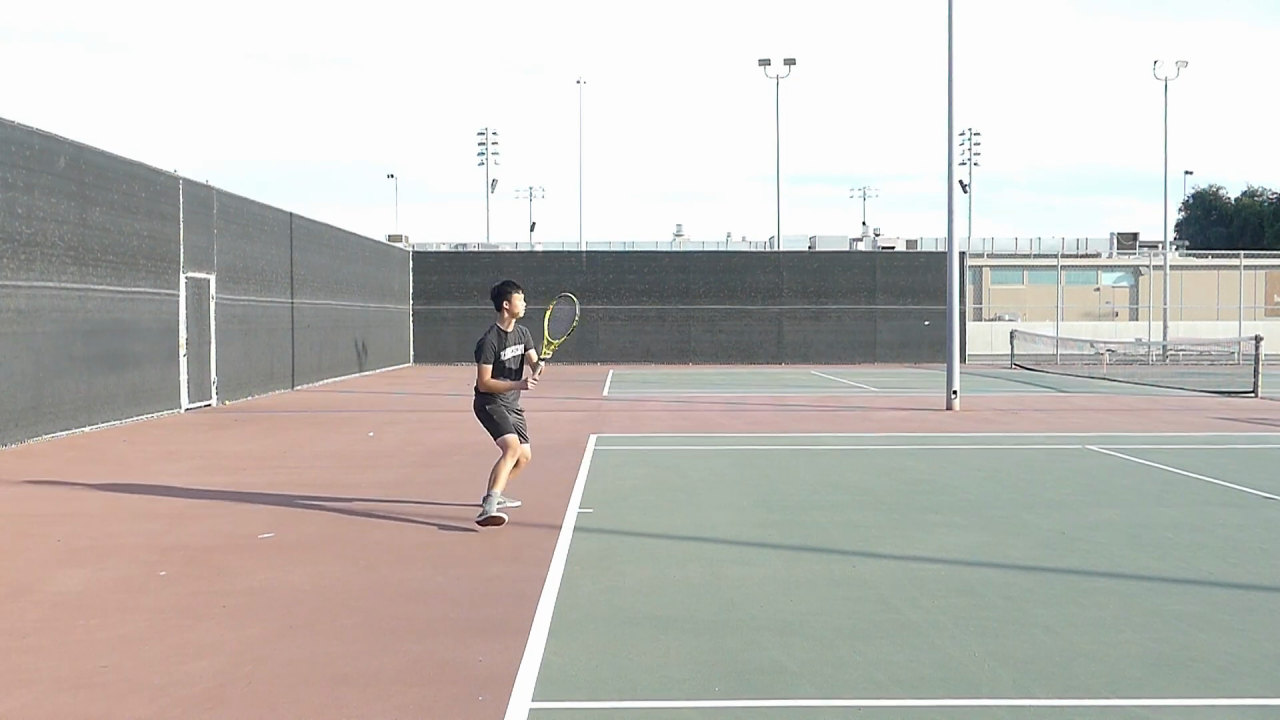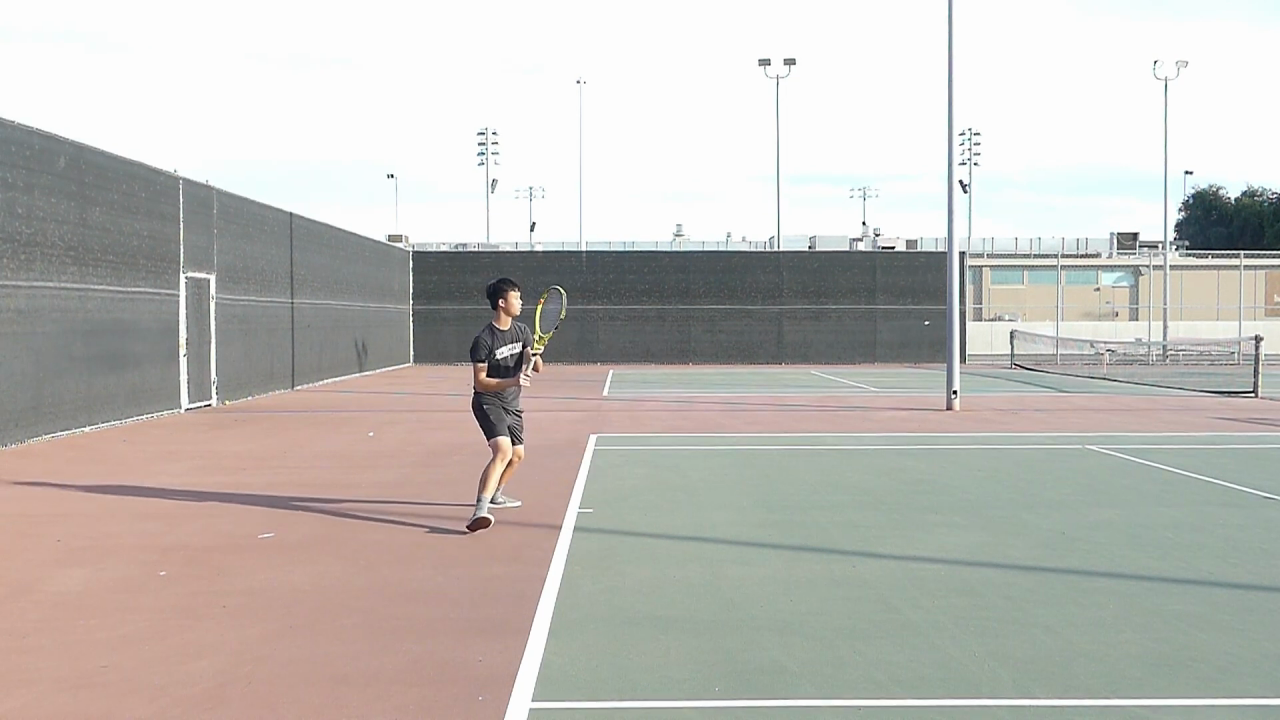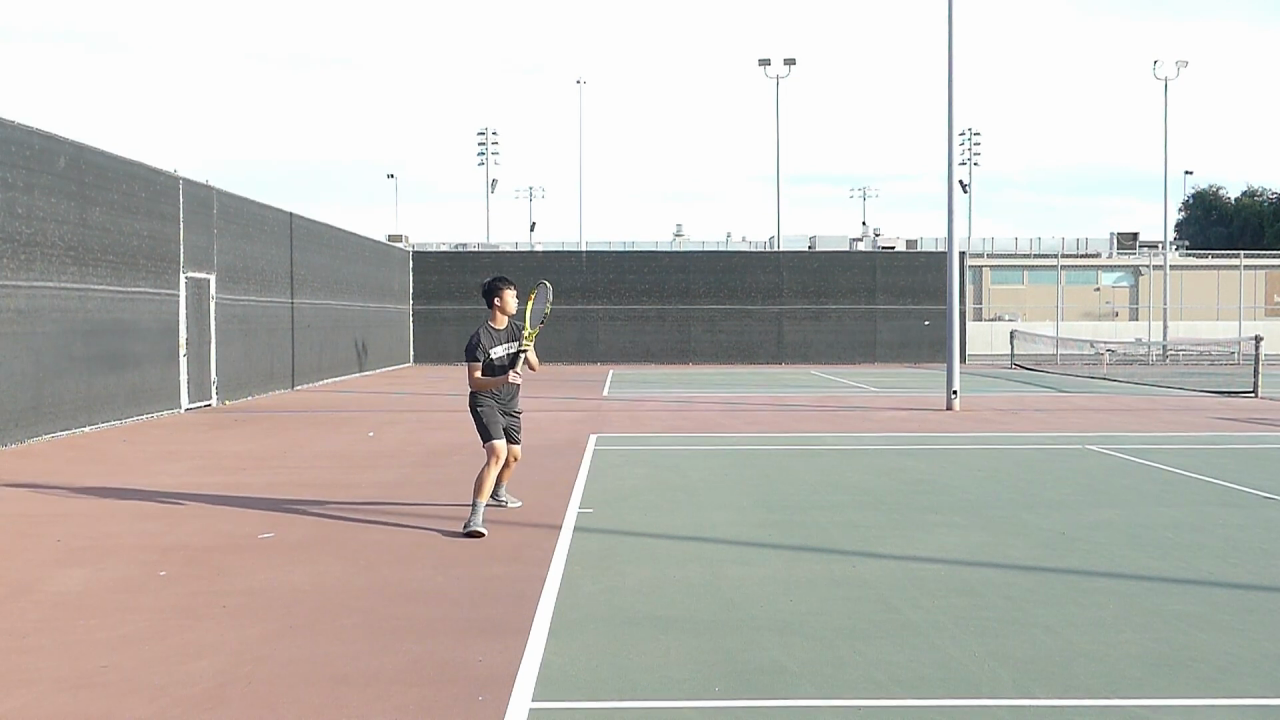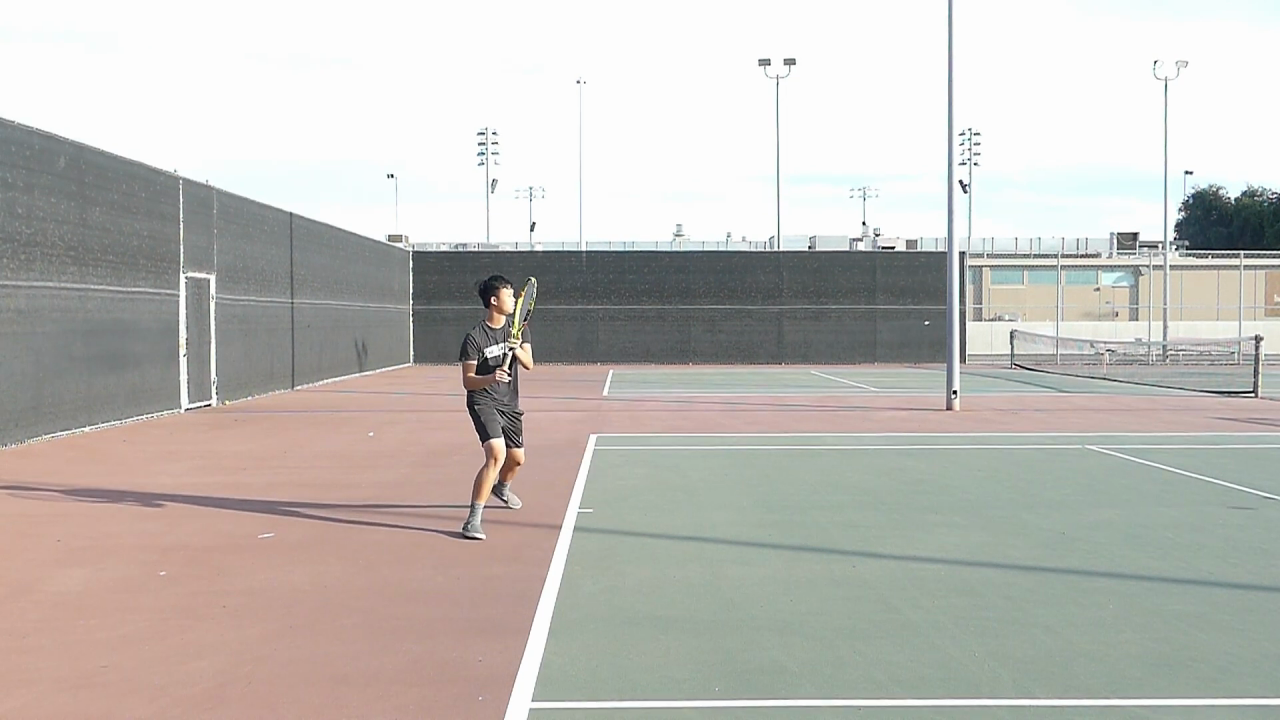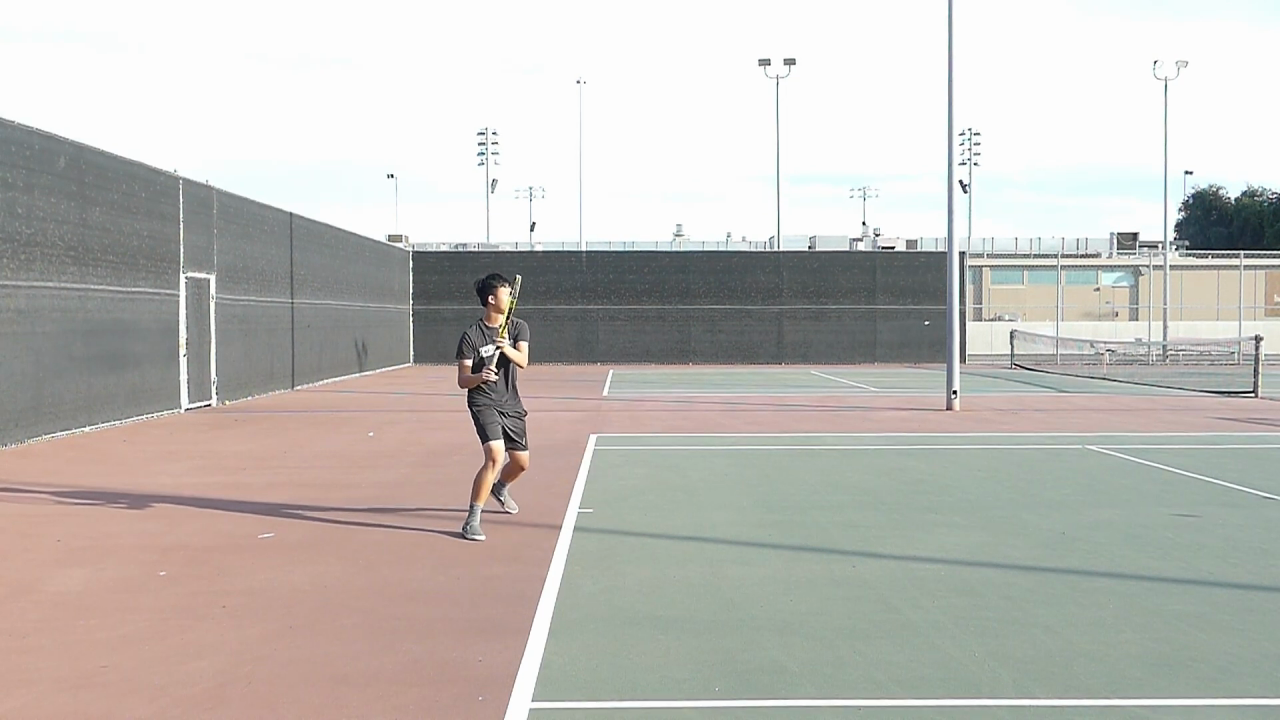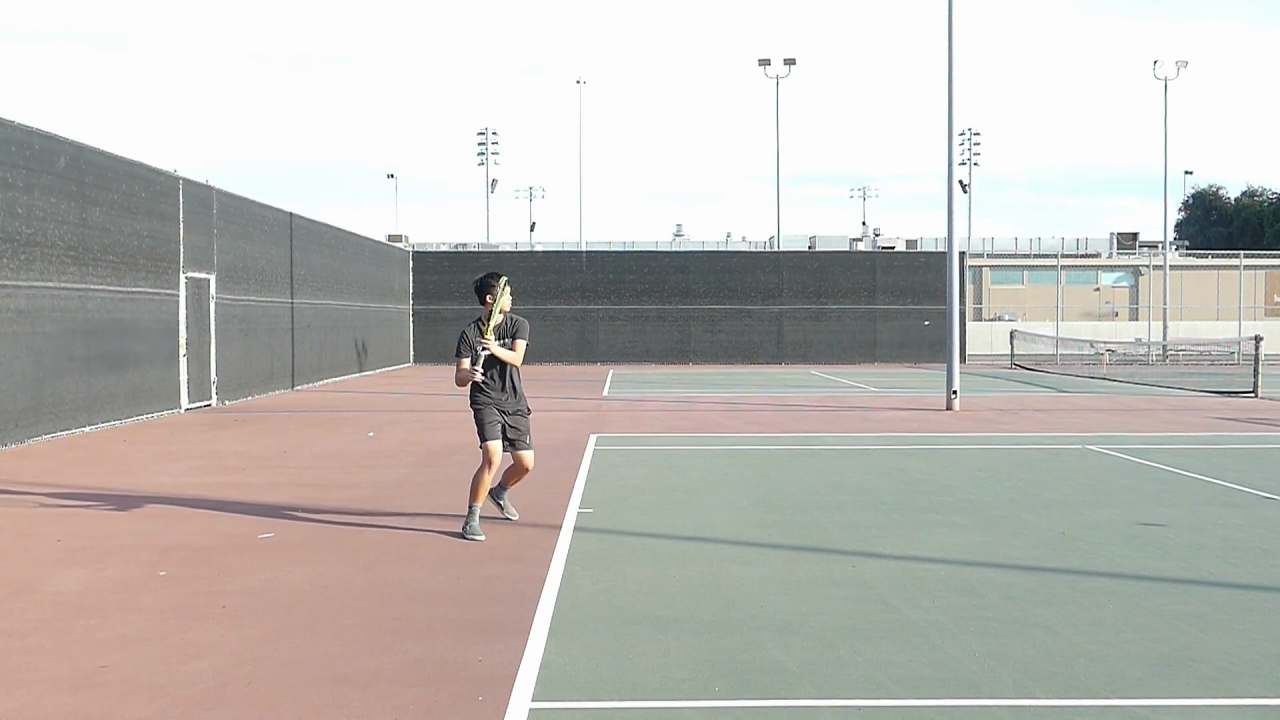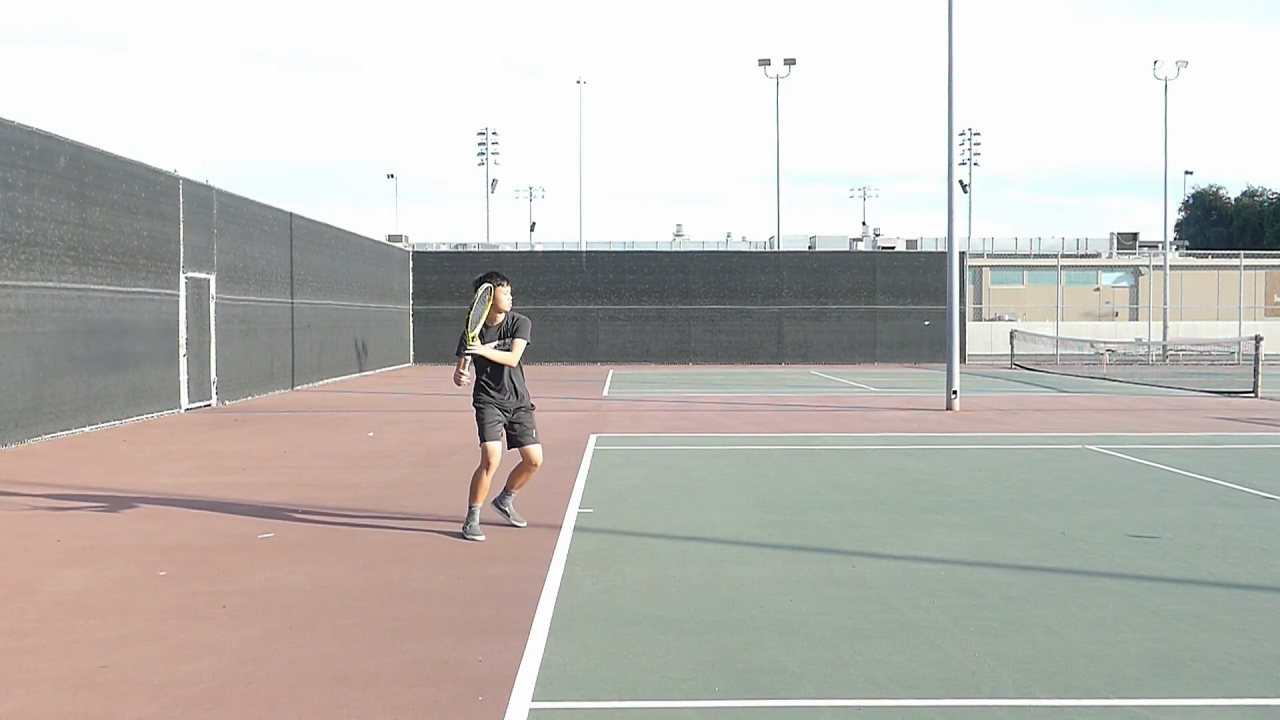
dt=0.3s
person 1, frame 1
left shoulder: (523, 333)
right shoulder: (489, 340)
left elbow: (533, 364)
right elbow: (484, 383)
left wrist: (540, 363)
right wrist: (518, 384)
left hip: (512, 402)
right hip: (491, 403)
left knee: (524, 455)
right knee: (512, 449)
left ankle: (495, 496)
right ankle: (488, 508)
person 1, frame 2
left shoulder: (523, 331)
right shoulder: (483, 340)
left elbow: (537, 368)
right elbow: (479, 383)
left wrist: (536, 357)
right wrist: (512, 381)
left hip: (512, 404)
right hip: (488, 403)
left knee: (517, 454)
right knee: (502, 452)
left ankle: (496, 495)
right ankle: (480, 511)
person 1, frame 3
left shoulder: (519, 330)
right shoulder: (478, 339)
left elbow: (534, 366)
right elbow: (474, 382)
left wrist: (528, 353)
right wrist: (503, 379)
left hip: (510, 404)
right hip: (485, 403)
left knee: (514, 455)
right knee: (497, 455)
left ankle: (498, 492)
right ankle: (475, 518)
person 1, frame 4
left shoulder: (519, 330)
right shoulder: (474, 337)
left elbow: (529, 364)
right elbow: (467, 381)
left wrist: (517, 350)
right wrist: (491, 378)
left hip: (510, 404)
right hip: (483, 403)
left knee: (517, 458)
right knee: (496, 454)
left ankle: (501, 488)
right ankle: (473, 520)
person 1, frame 5
left shoulder: (518, 327)
right shoulder: (471, 336)
left elbow: (523, 362)
right elbow: (462, 380)
left wrist: (506, 348)
right wrist: (480, 376)
left hip: (512, 405)
right hip: (484, 404)
left knee: (521, 462)
right knee: (495, 456)
left ankle: (500, 488)
right ankle: (472, 520)
person 1, frame 6
left shoulder: (518, 324)
right shoulder: (470, 333)
left elbow: (517, 359)
right elbow: (459, 378)
left wrist: (495, 348)
right wrist: (469, 375)
left hip: (516, 404)
right hip: (486, 403)
left knee: (525, 463)
right knee: (492, 458)
left ankle: (499, 493)
right ankle: (471, 519)
person 1, frame 7
left shoulder: (520, 323)
left elbow: (512, 358)
right elbow: (459, 373)
left wrist: (484, 351)
right wrist: (460, 376)
left hip: (519, 402)
right hip: (488, 402)
left knee: (534, 459)
right knee: (490, 459)
left ankle: (505, 500)
right ankle: (472, 520)
